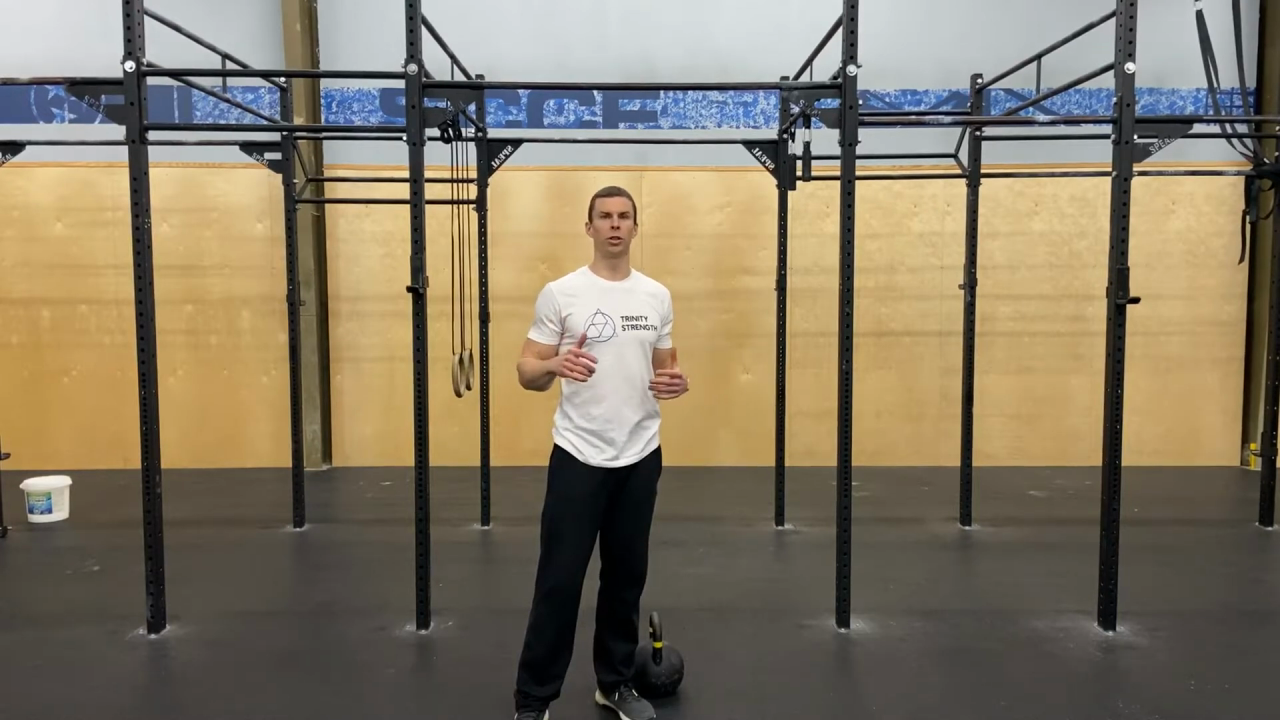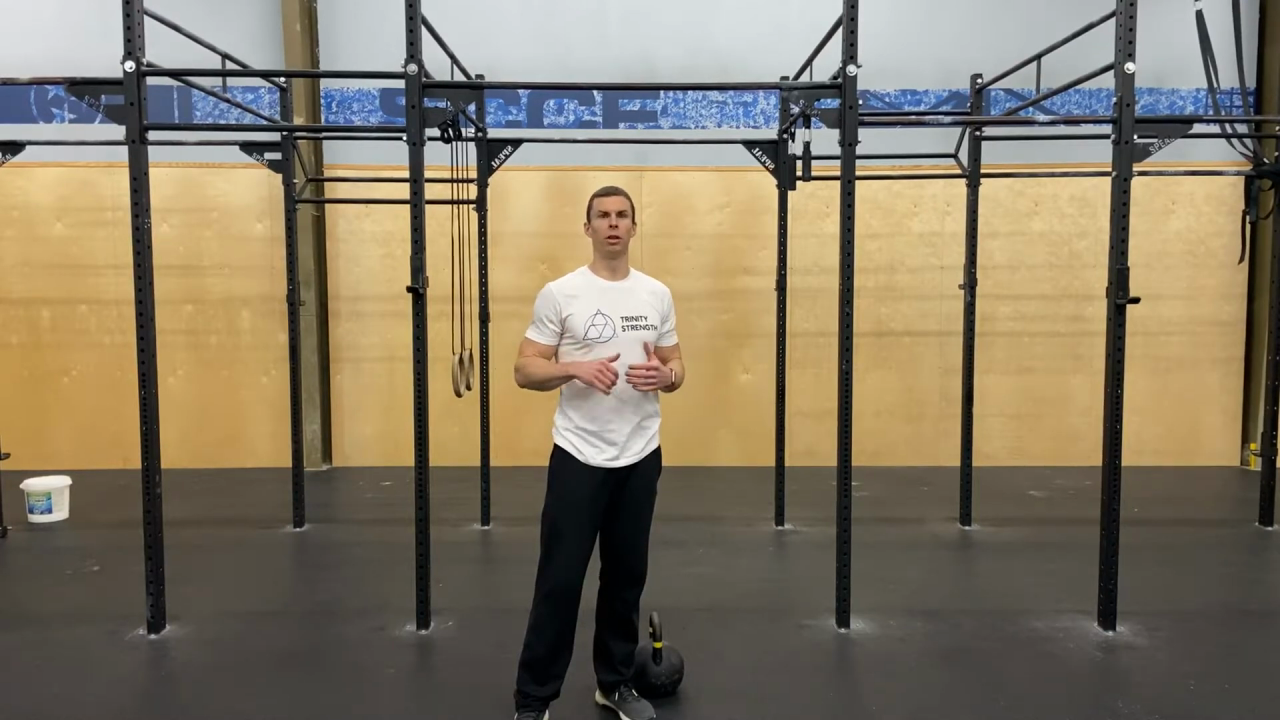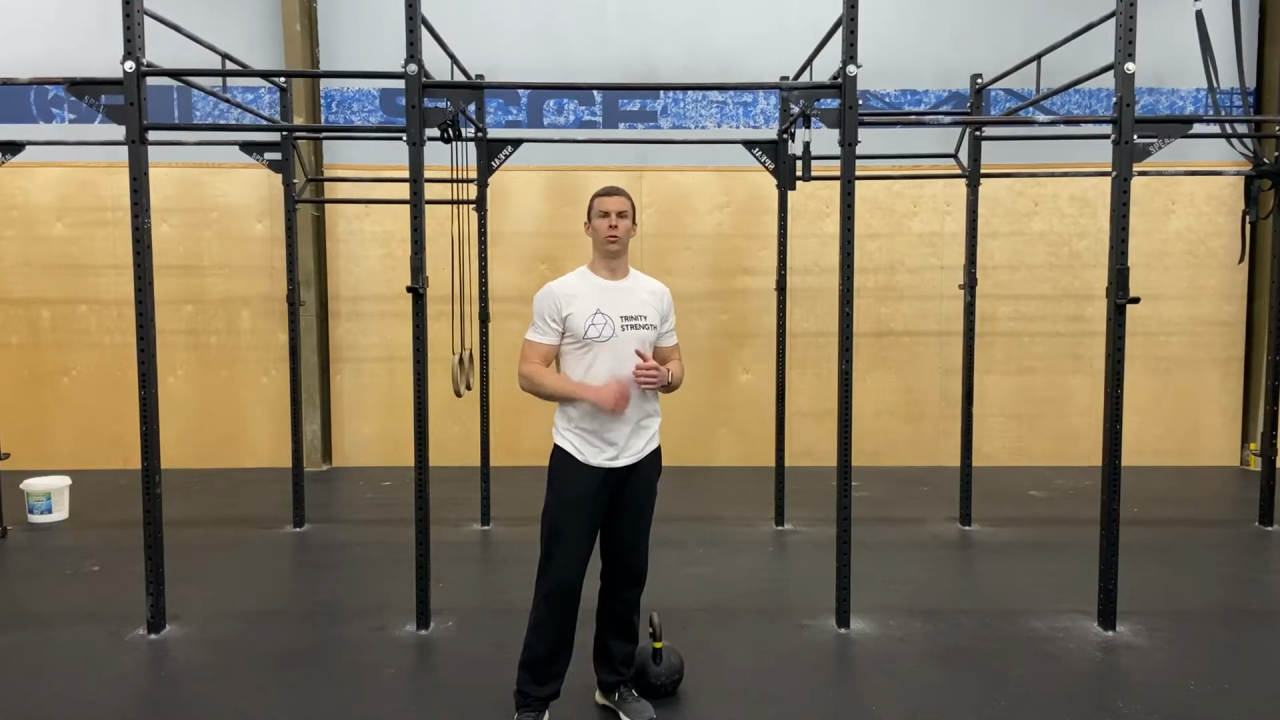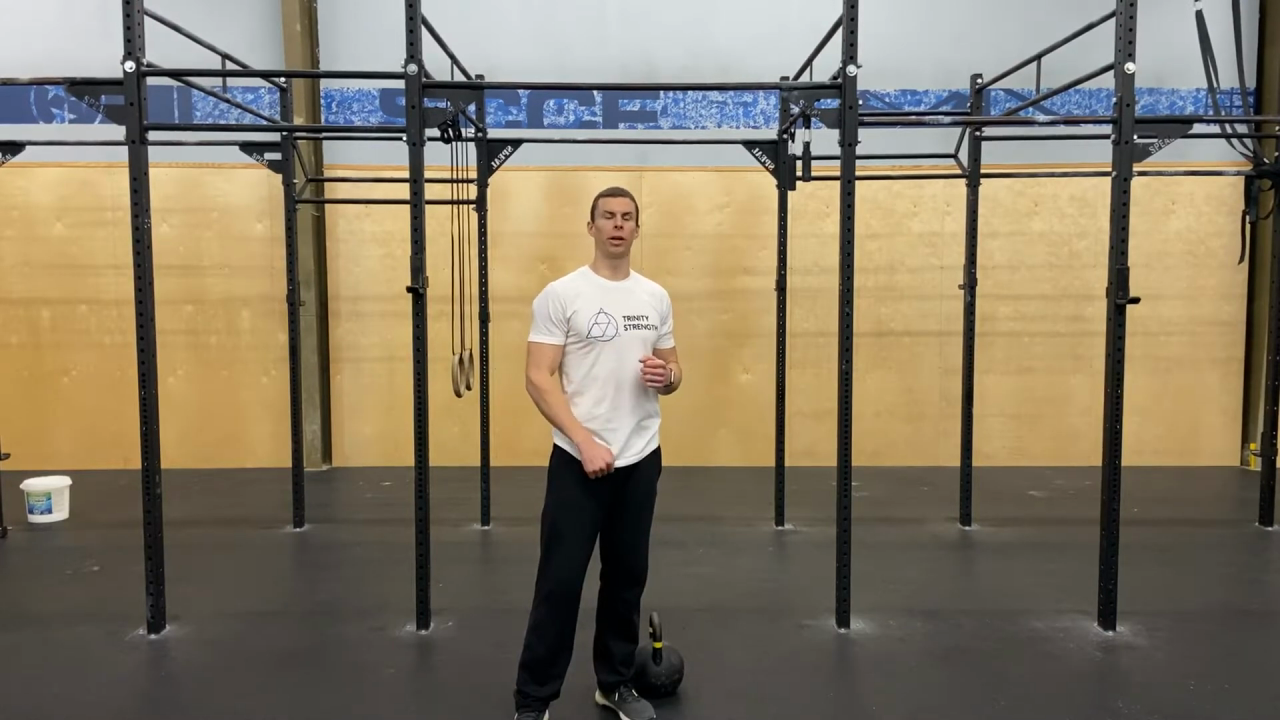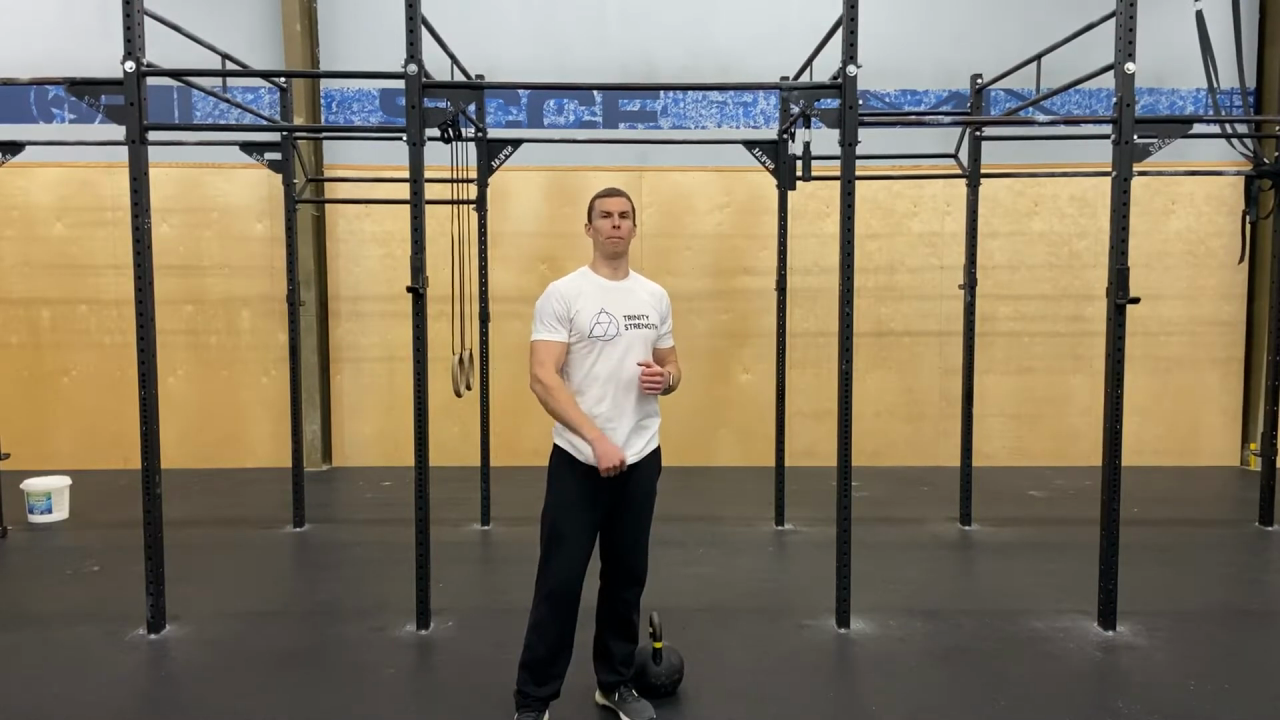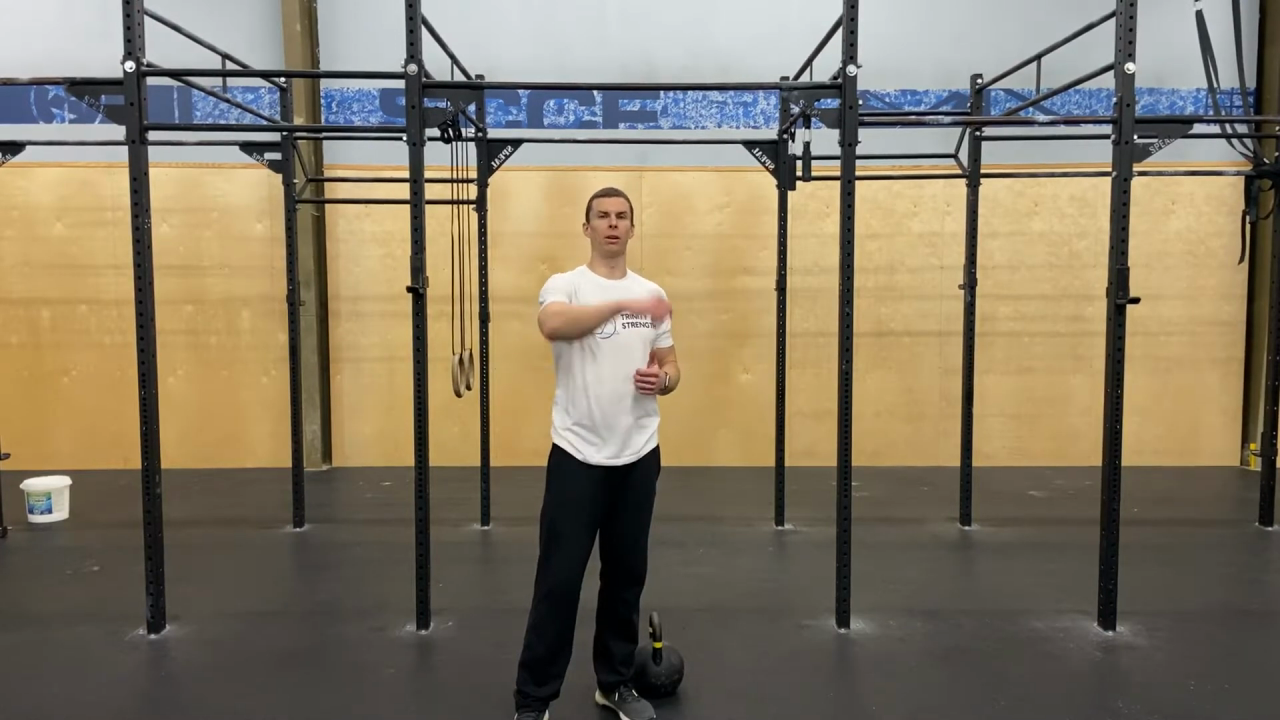
dt=0.3s
person 1, frame 1
left shoulder: (657, 296)
right shoulder: (560, 293)
left elbow: (663, 366)
right elbow: (526, 372)
left wrist: (675, 381)
right wrist: (555, 365)
left hip: (640, 457)
right hip: (579, 457)
left knee: (626, 576)
right knee: (560, 579)
person 1, frame 2
left shoulder: (657, 295)
right shoulder: (559, 294)
left elbow: (676, 368)
right elbow: (524, 371)
left wrist: (663, 375)
right wrist: (579, 368)
left hip: (640, 457)
right hip: (579, 457)
left knee: (626, 576)
right knee: (560, 580)
person 1, frame 3
left shoulder: (656, 294)
right shoulder: (558, 294)
left elbow: (676, 368)
right elbow: (529, 373)
left wrist: (661, 375)
right wrist: (587, 389)
left hip: (640, 458)
right hip: (578, 458)
left knee: (627, 576)
right knee: (560, 580)
person 1, frame 4
left shoulder: (656, 297)
right shoulder: (561, 294)
left elbow: (672, 369)
right elbow: (539, 378)
left wrist: (666, 375)
right wrist: (585, 441)
left hip: (640, 459)
right hip: (578, 460)
left knee: (627, 577)
right knee: (560, 581)
person 1, frame 5
left shoulder: (655, 296)
right shoulder: (563, 294)
left elbow: (672, 366)
right elbow: (543, 377)
left wrist: (664, 378)
right wrist: (595, 438)
left hip: (640, 459)
right hip: (578, 459)
left knee: (627, 577)
right knee: (560, 582)
person 1, frame 6
left shoulder: (651, 293)
right shoulder: (565, 289)
left elbow: (670, 367)
right elbow: (554, 325)
left wrist: (662, 377)
right wrist: (623, 304)
left hip: (639, 457)
right hip: (578, 457)
left knee: (627, 575)
right knee: (559, 580)
